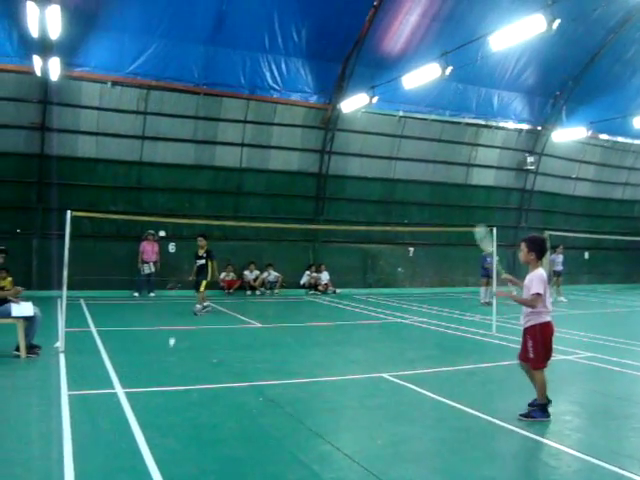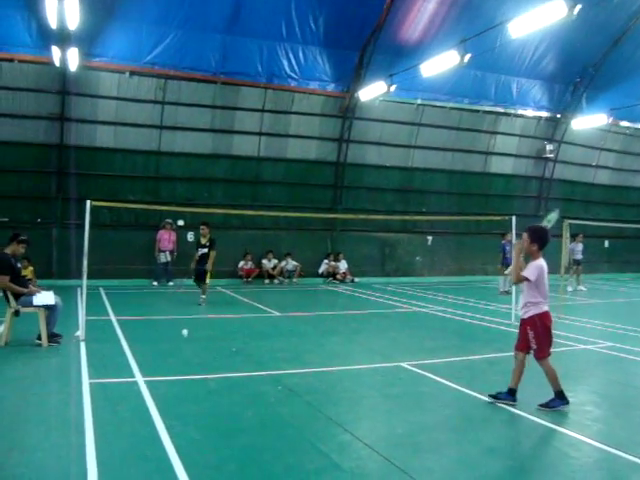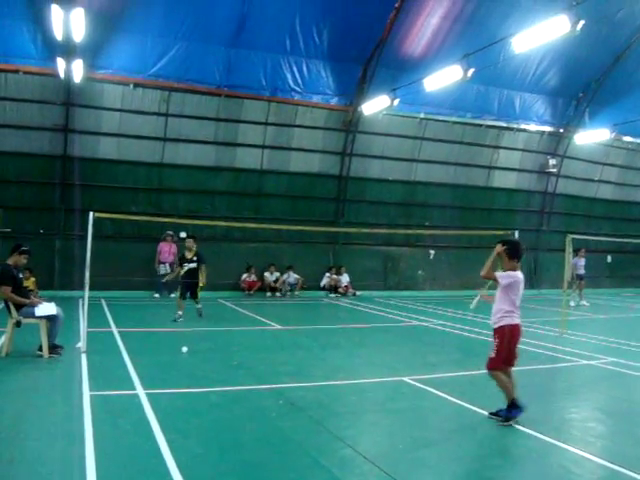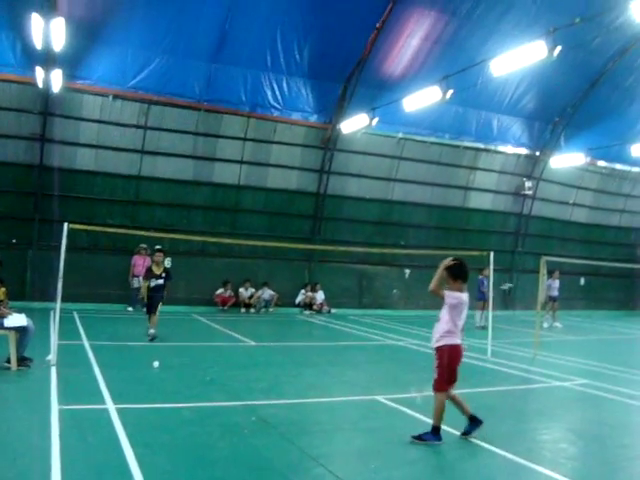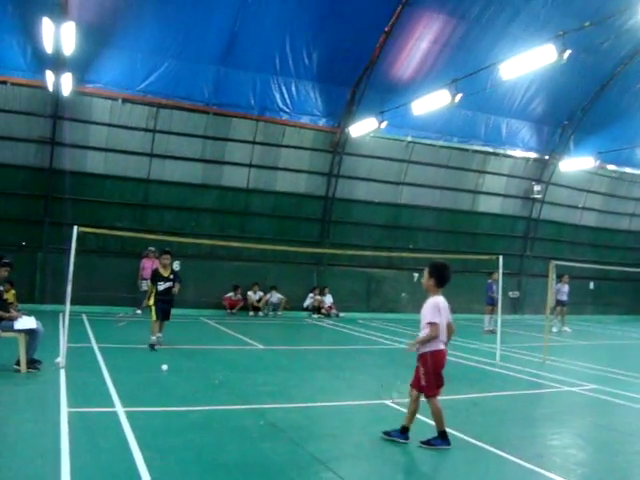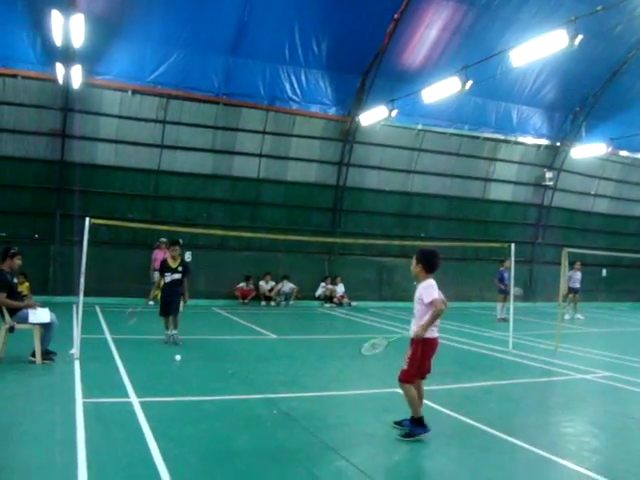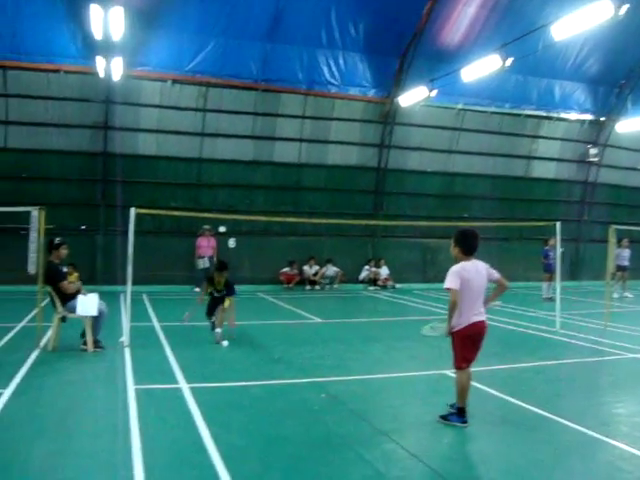
dt=0.4s
person 1, frame 1
left shoulder: (538, 275)
right shoulder: (533, 274)
left elbow: (533, 302)
left wrist: (510, 295)
right wrist: (514, 281)
left hip: (539, 326)
right hip: (533, 326)
left knee: (536, 367)
right knee: (524, 363)
left ankle: (542, 409)
right ankle: (542, 397)
person 1, frame 2
left shoulder: (537, 265)
right shoulder: (534, 264)
left elbow: (515, 279)
right elbow: (523, 277)
left wrist: (516, 256)
right wrist: (519, 260)
left hip: (537, 317)
right hip: (529, 316)
left knee: (542, 359)
right knee: (519, 354)
left ankle: (560, 397)
right ankle: (511, 393)
person 1, frame 3
left shoulder: (513, 276)
right shoulder: (513, 276)
left elbow: (484, 274)
left wrist: (494, 254)
left hip: (507, 328)
right hip: (505, 327)
left knee: (493, 369)
right knee: (505, 370)
left ankle: (515, 405)
right ankle: (511, 408)
person 1, frame 4
left shoulder: (459, 298)
right shoulder: (458, 298)
left elbow: (433, 289)
left wrist: (441, 267)
left hip: (447, 348)
right hip: (448, 347)
left knee: (440, 391)
right knee: (446, 390)
left ankle: (435, 433)
right ankle: (472, 419)
person 1, frame 5
left shoulder: (433, 303)
right shoulder: (441, 302)
left elbow: (434, 333)
right elbow: (451, 329)
left wrist: (416, 342)
right wrist: (444, 346)
left hip: (431, 354)
right hip: (430, 353)
left knee: (431, 396)
right knee: (414, 392)
left ankle: (442, 437)
right ankle: (404, 432)
person 1, frame 6
left shoulder: (426, 286)
right shoulder: (430, 285)
left elbow: (439, 308)
right elbow: (444, 304)
left wrist: (424, 328)
left hip: (423, 340)
right hip: (425, 339)
left knee: (405, 381)
right knee: (416, 381)
left ankle: (419, 423)
right ankle: (415, 419)
person 1, frame 7
left shoulder: (456, 270)
right shoulder: (482, 267)
left elbow: (454, 300)
right elbow: (504, 285)
left wrist: (448, 323)
right wrist: (488, 301)
left hip: (462, 326)
right hip: (480, 323)
left knee: (461, 369)
right knee: (465, 366)
left ankle: (460, 414)
right ankle: (461, 404)
